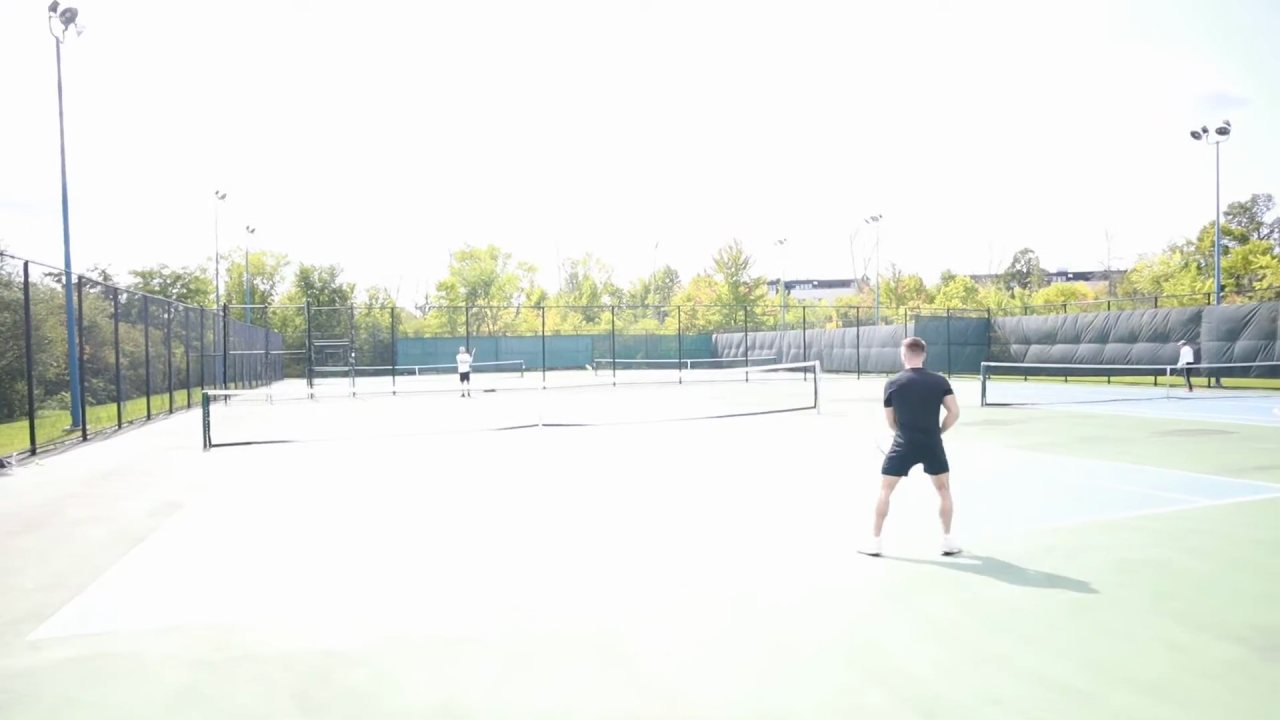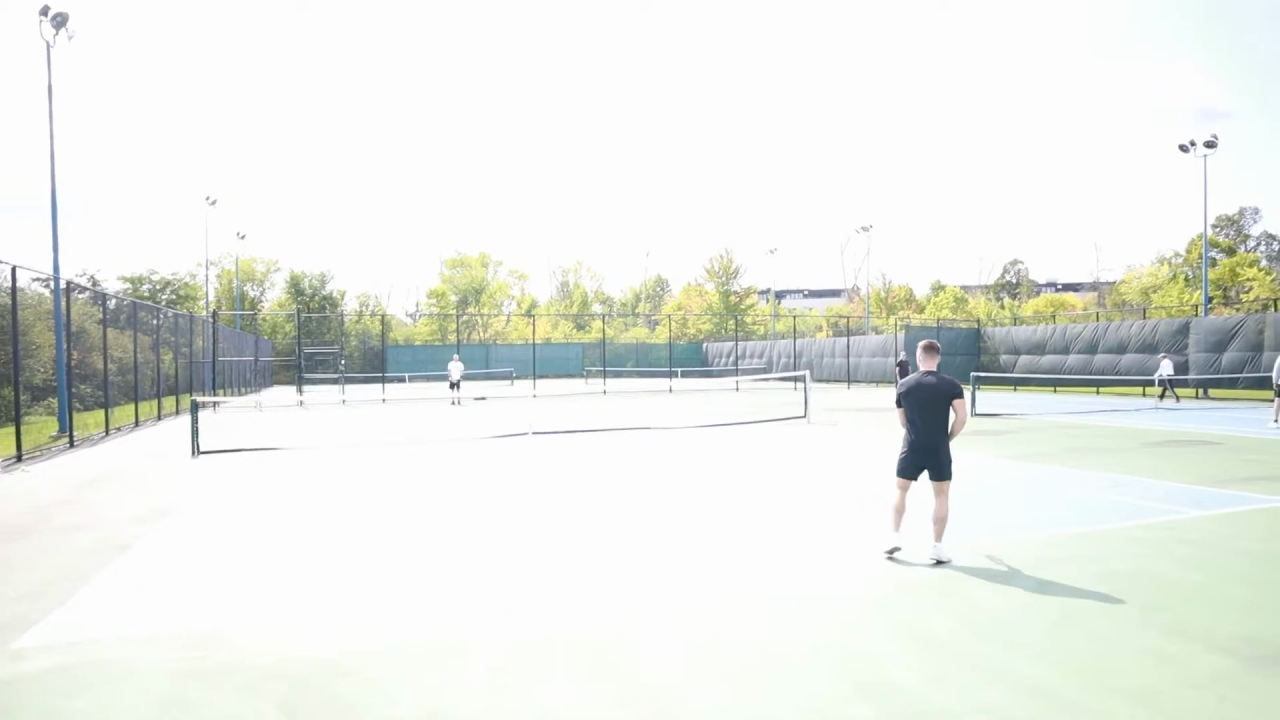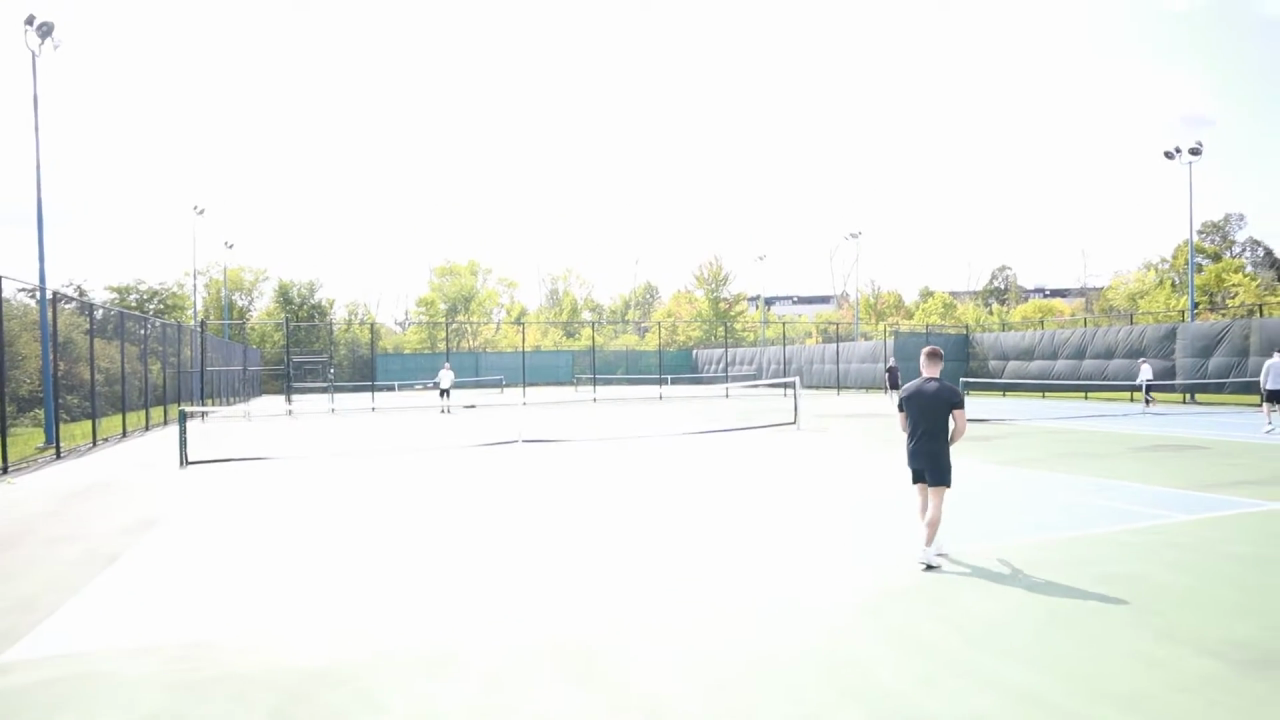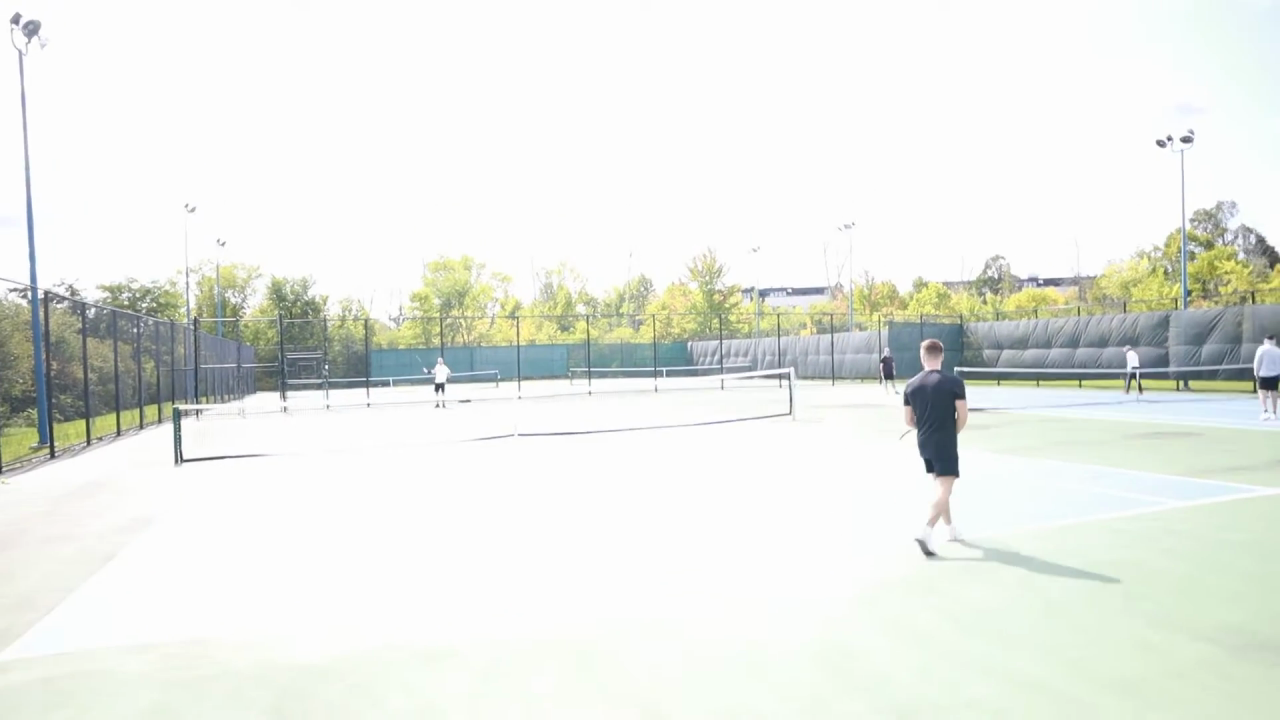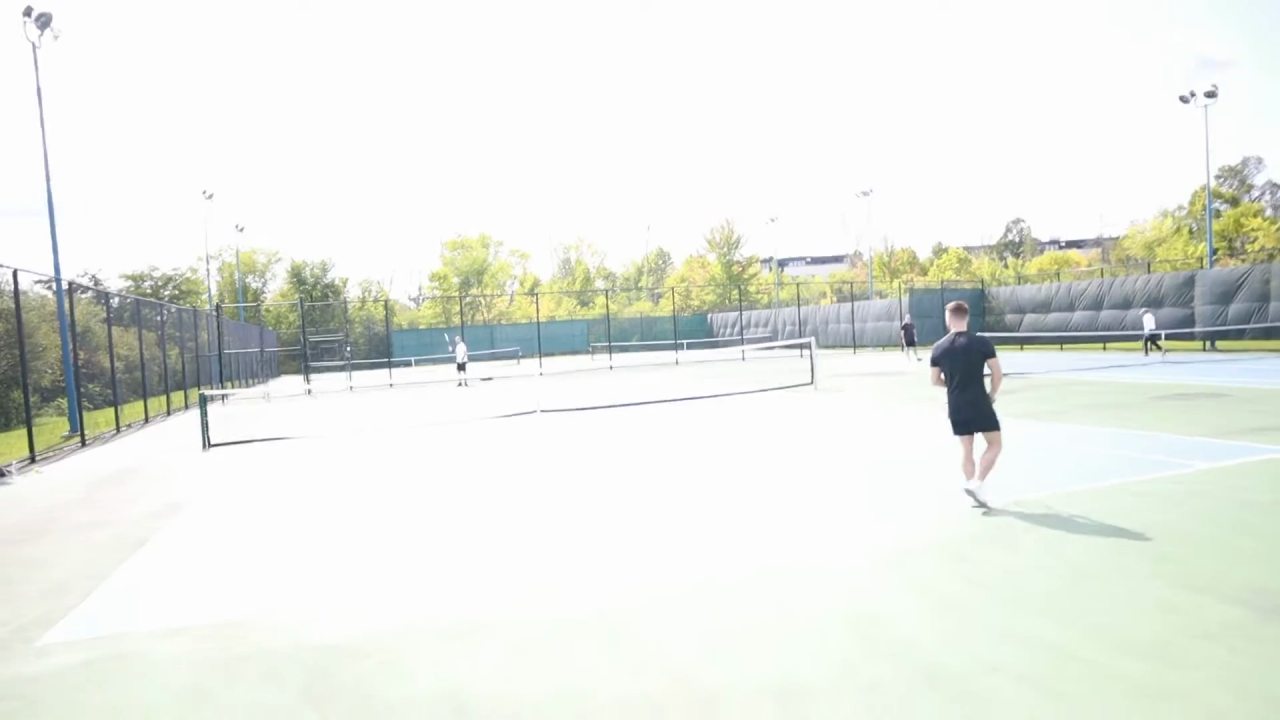
dt=0.2s
person 1, frame 1
left shoulder: (893, 384)
right shoulder: (939, 381)
left elbow: (890, 421)
right elbow: (954, 413)
right wrist: (938, 432)
left hip: (904, 444)
right hip: (932, 444)
left knee: (885, 490)
right knee: (944, 490)
left ankle: (874, 542)
right ankle: (947, 541)
person 1, frame 2
left shoulder: (904, 385)
right shoulder: (951, 385)
left elbow: (903, 421)
right elbow: (962, 418)
right wrist: (948, 438)
left hip: (911, 447)
right hip: (939, 449)
left knee: (901, 492)
right knee: (941, 497)
left ankle: (895, 538)
right ankle: (937, 548)
person 1, frame 3
left shoulder: (906, 390)
right shoulder: (952, 392)
left elbow: (903, 425)
right elbow: (961, 426)
right wrist: (947, 444)
left hip: (914, 453)
right hip: (938, 454)
left knee: (923, 498)
right knee: (935, 503)
left ankle: (934, 545)
right ankle: (927, 552)
person 1, frame 4
left shoulder: (911, 385)
right shoulder: (953, 382)
left elbow: (909, 420)
right elbow: (962, 416)
right wrist: (952, 433)
left hip: (924, 444)
right hip: (945, 444)
left knee: (940, 487)
right knee: (944, 491)
left ankle: (951, 529)
right ankle: (926, 532)
person 1, frame 5
left shoulder: (939, 347)
right shoulder: (982, 343)
left elbow: (935, 380)
right elbow: (997, 373)
right wrist: (992, 394)
left hip: (955, 406)
right hip: (979, 404)
left knee: (967, 449)
right knee: (995, 445)
left ankle: (973, 486)
right ankle: (976, 483)
